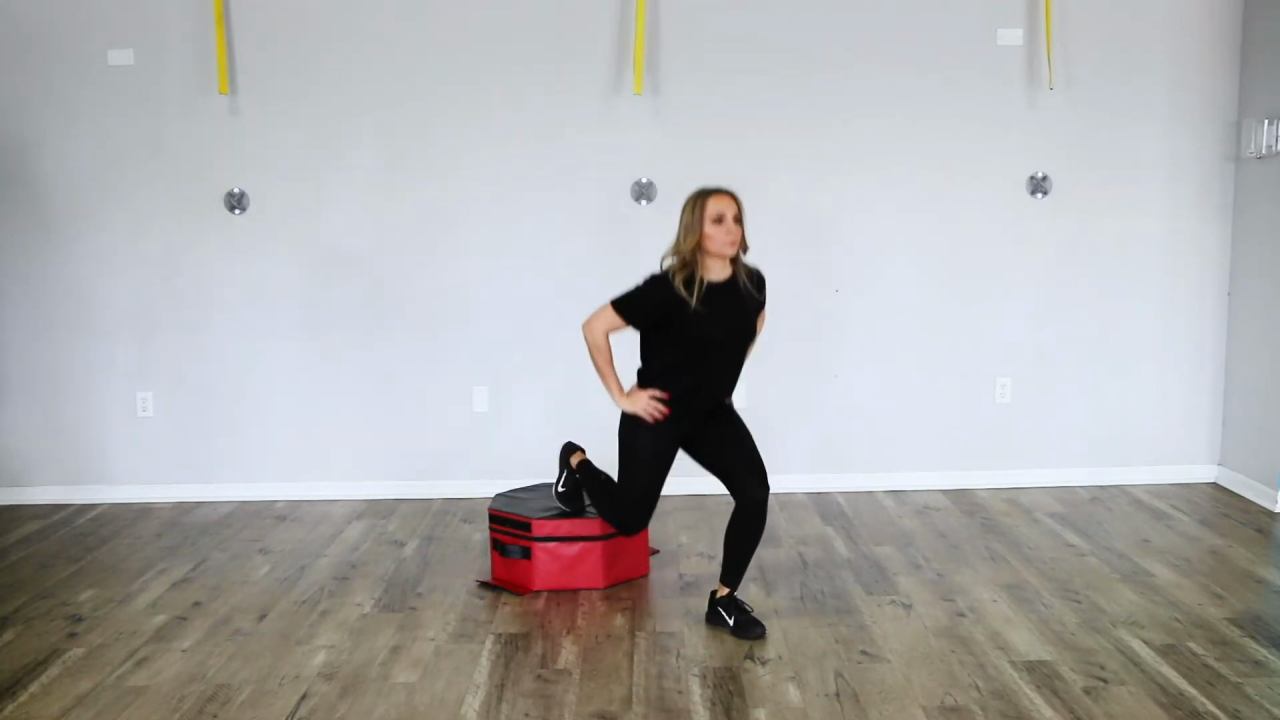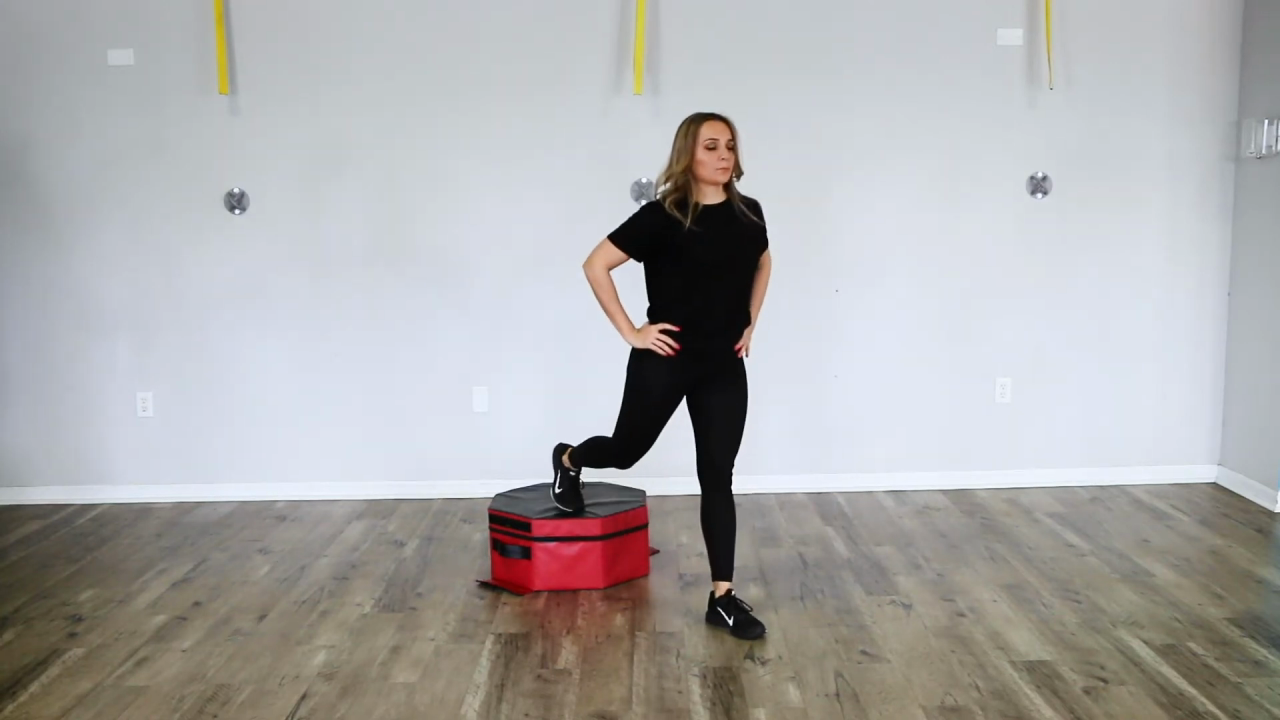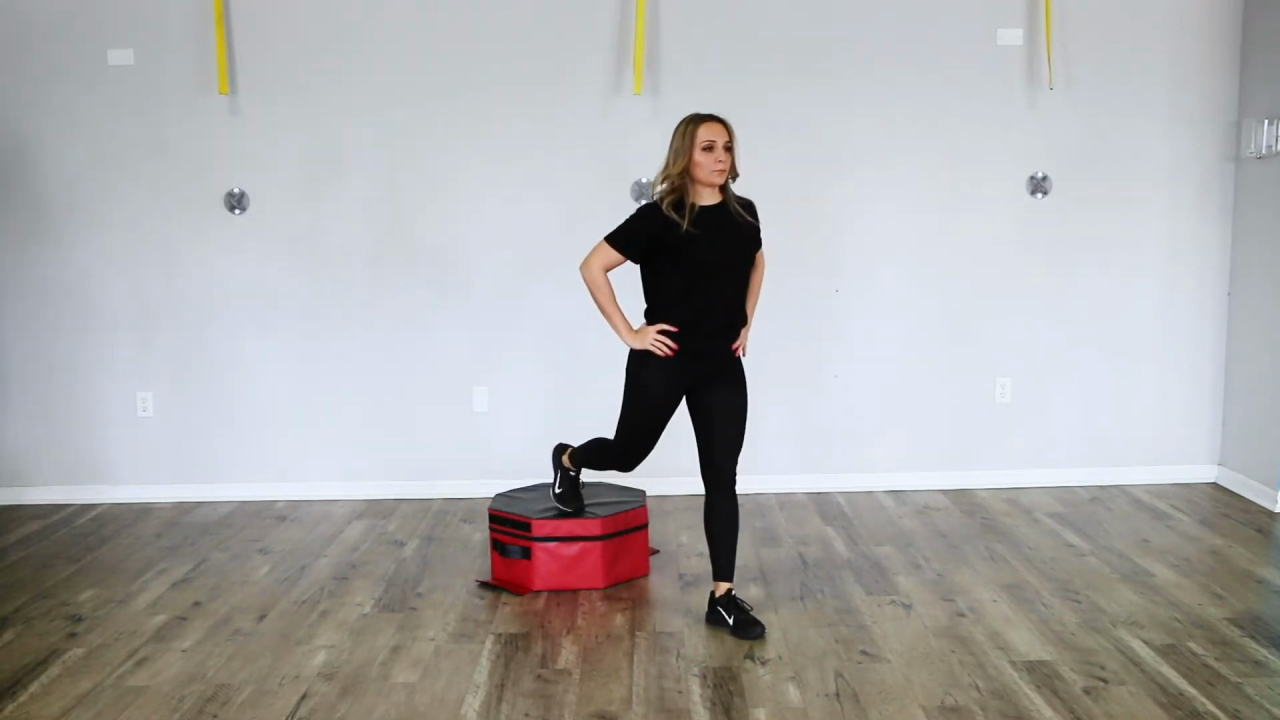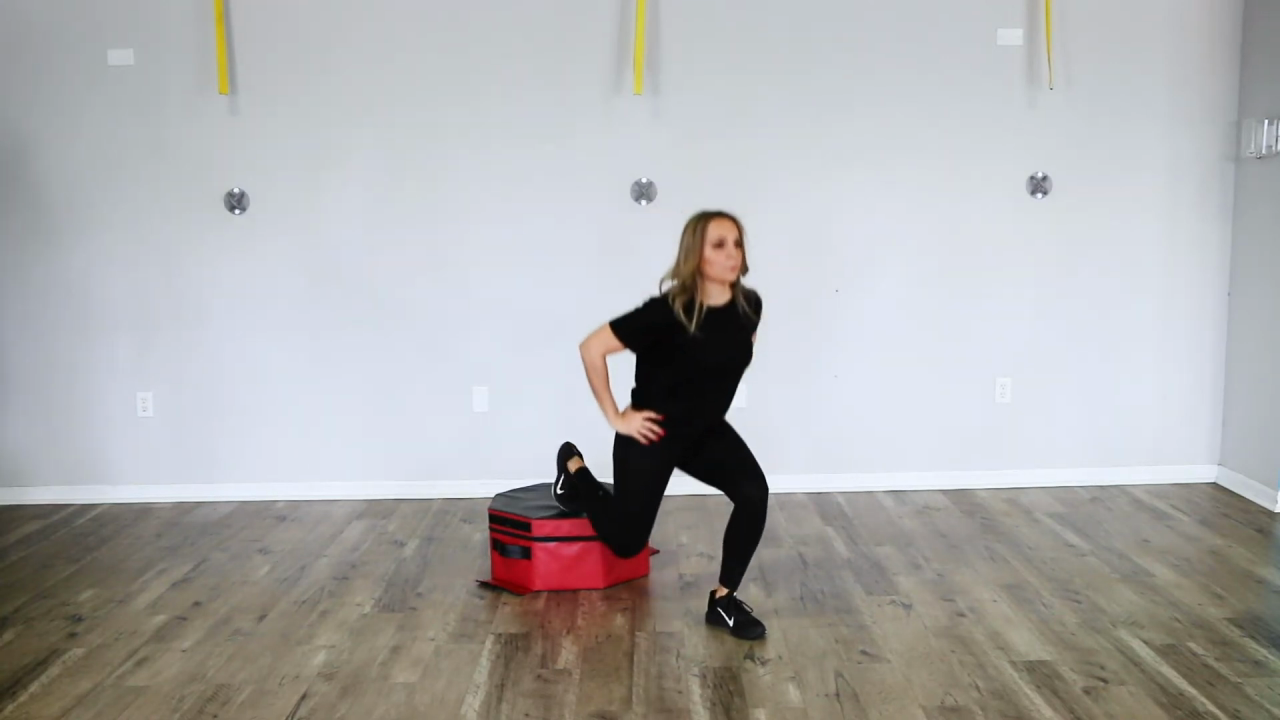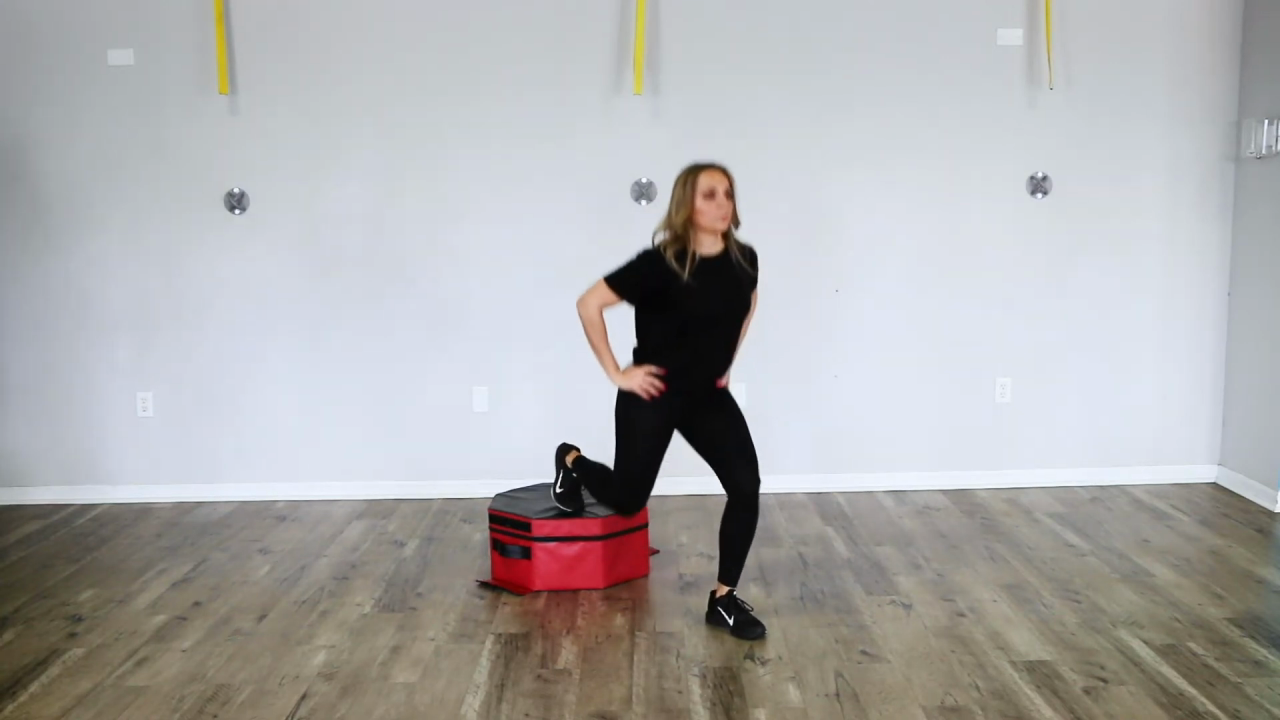
dt=0.5s
person 1, frame 1
left shoulder: (751, 283)
right shoulder: (668, 289)
right elbow: (595, 328)
right wrist: (620, 395)
left hip: (713, 417)
right hip: (656, 417)
left knee: (755, 492)
right knee: (629, 519)
left ankle: (724, 599)
right ankle: (576, 464)
person 1, frame 2
left shoulder: (748, 213)
right shoulder: (663, 216)
left elbow: (762, 265)
right elbow: (596, 265)
left wrist: (750, 324)
right wrist: (630, 332)
left hip: (723, 365)
right hip: (665, 360)
left knee: (718, 478)
right knee: (626, 451)
left ankle: (722, 597)
right ankle: (567, 462)
person 1, frame 3
left shoulder: (744, 214)
right shoulder: (659, 218)
right elbow: (593, 266)
left wrist: (745, 322)
right wrist: (628, 333)
left hip: (722, 364)
right hip: (663, 360)
left knee: (722, 478)
right knee: (628, 453)
left ankle: (723, 597)
right ankle: (567, 462)
person 1, frame 4
left shoulder: (748, 305)
right shoulder: (667, 313)
right elbow: (592, 349)
right wrist: (615, 417)
left hip: (706, 432)
right hip: (652, 435)
left knee: (754, 493)
right knee: (626, 540)
left ankle: (724, 599)
right ankle: (573, 469)
person 1, frame 5
left shoulder: (743, 259)
right shoulder: (660, 264)
right elbow: (589, 305)
right wrist: (616, 373)
left hip: (709, 396)
right hip: (652, 396)
left knee: (746, 486)
right knee: (627, 498)
left ankle: (724, 599)
right ankle: (571, 463)
